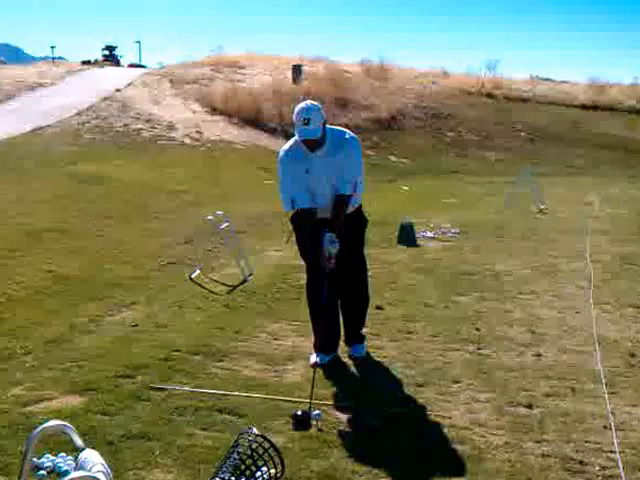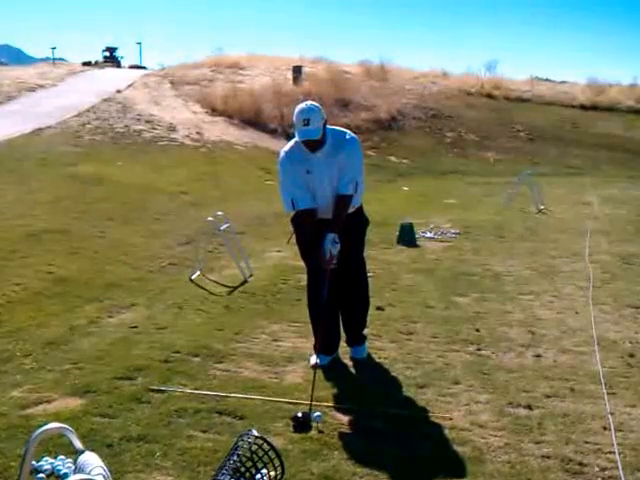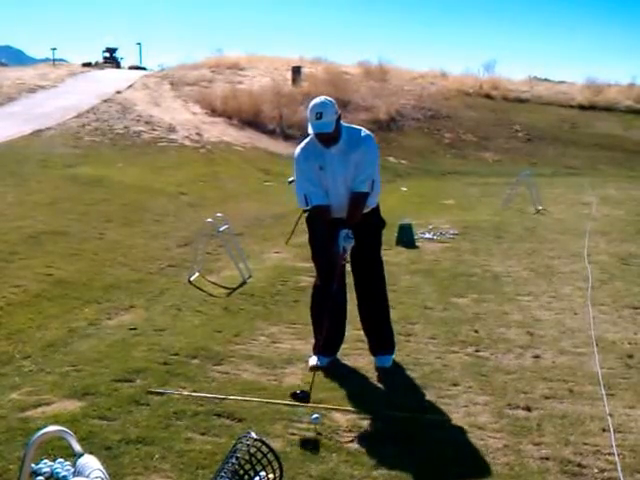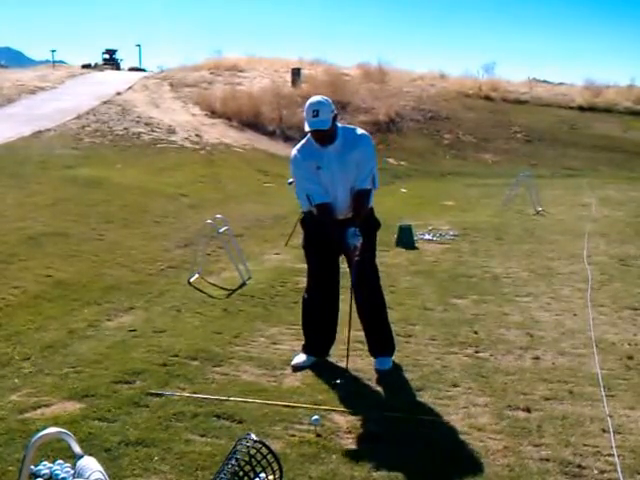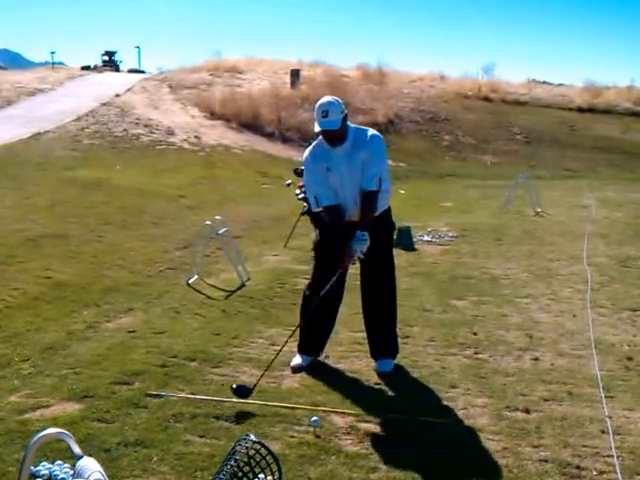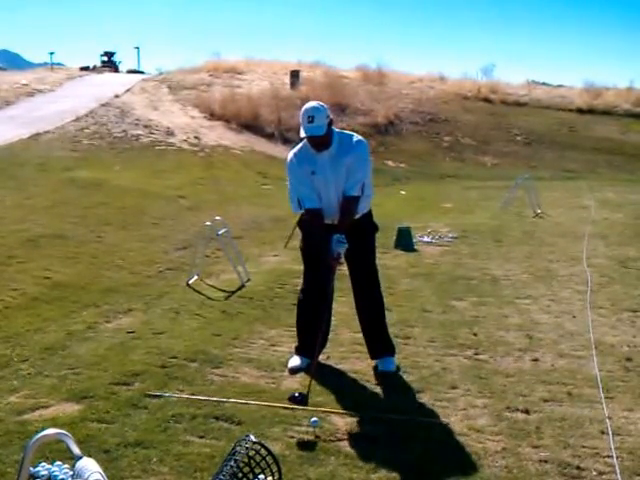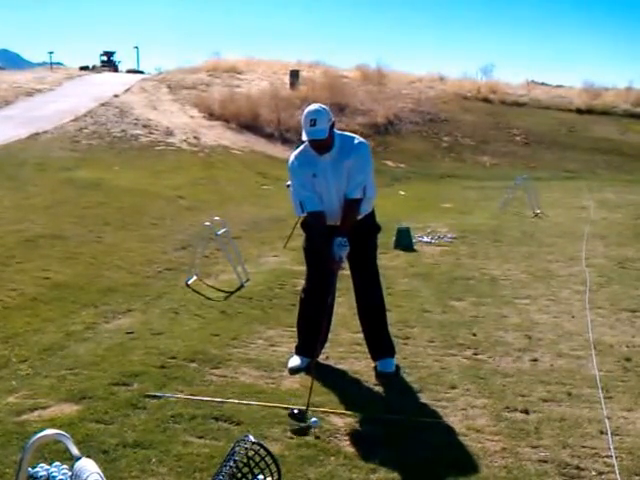
dt=0.7s
person 1, frame 1
left shoulder: (348, 143)
right shoulder: (288, 156)
left elbow: (345, 193)
right elbow: (301, 205)
left wrist: (333, 234)
right wrist: (319, 242)
left hip: (347, 218)
right hip: (310, 222)
left knee: (352, 279)
right knee: (318, 282)
left ankle: (355, 337)
right ankle: (324, 345)
person 1, frame 2
left shoulder: (348, 143)
right shoulder: (288, 157)
left elbow: (346, 193)
right elbow: (303, 206)
left wrist: (334, 234)
right wrist: (319, 244)
left hip: (348, 218)
right hip: (311, 222)
left knee: (352, 280)
right knee: (319, 283)
left ankle: (356, 338)
right ankle: (325, 347)
person 1, frame 3
left shoulder: (364, 141)
right shoulder: (304, 154)
left elbow: (362, 191)
right elbow: (315, 203)
left wrist: (349, 231)
right wrist: (333, 239)
left hip: (364, 220)
right hip: (324, 223)
left knee: (371, 285)
right knee: (326, 285)
left ankle: (382, 348)
right ankle: (324, 348)
person 1, frame 4
left shoulder: (360, 141)
right shoulder: (300, 155)
left elbow: (363, 189)
right elbow: (318, 202)
left wrist: (355, 229)
right wrist: (340, 239)
left hip: (359, 220)
right hip: (320, 225)
left knee: (367, 286)
right knee: (319, 287)
left ankle: (382, 350)
right ankle: (315, 348)
person 1, frame 5
left shoulder: (372, 141)
right shoulder: (312, 157)
left elbow: (371, 191)
right elbow: (327, 205)
left wrist: (362, 233)
right wrist: (344, 242)
left hip: (375, 222)
right hip: (334, 225)
left knee: (379, 289)
right knee: (321, 286)
left ankle: (384, 352)
right ankle: (308, 349)
person 1, frame 6
left shoulder: (356, 146)
right shoulder: (296, 159)
left elbow: (352, 197)
right elbow: (309, 208)
left wrist: (340, 236)
right wrist: (325, 245)
left hip: (356, 223)
right hip: (317, 227)
left knee: (367, 288)
right knee: (313, 289)
left ankle: (383, 353)
right ankle: (306, 351)
person 1, frame 7
left shoulder: (358, 148)
right shoulder: (298, 162)
left elbow: (354, 199)
right elbow: (311, 210)
left wrist: (342, 239)
right wrist: (326, 249)
left hip: (359, 224)
right hip: (319, 228)
left knee: (368, 288)
right knee: (315, 289)
left ankle: (383, 354)
right ankle: (306, 351)
